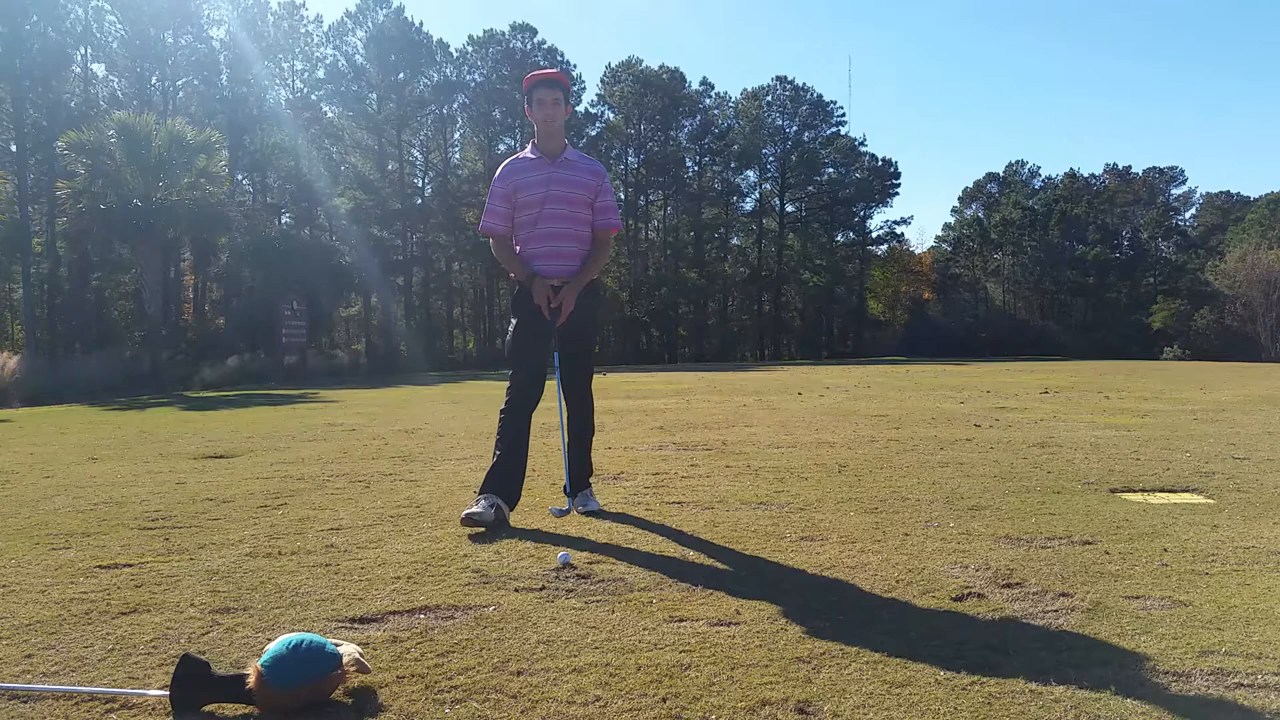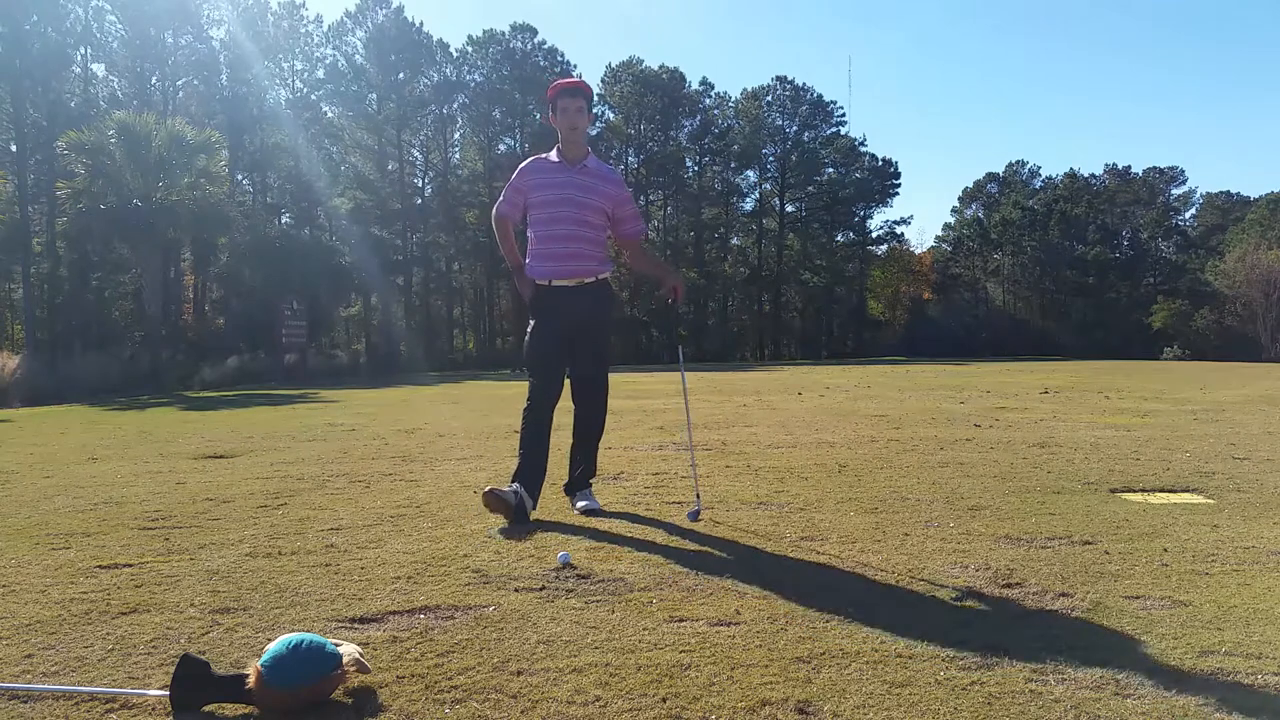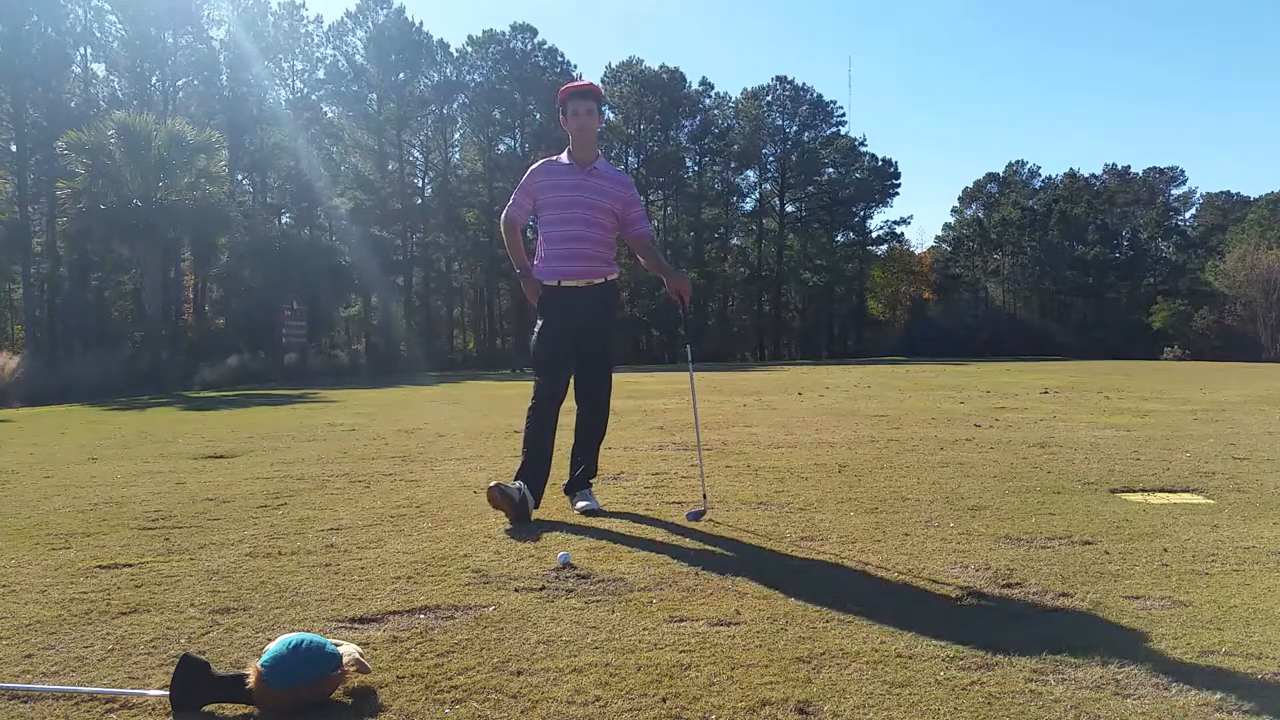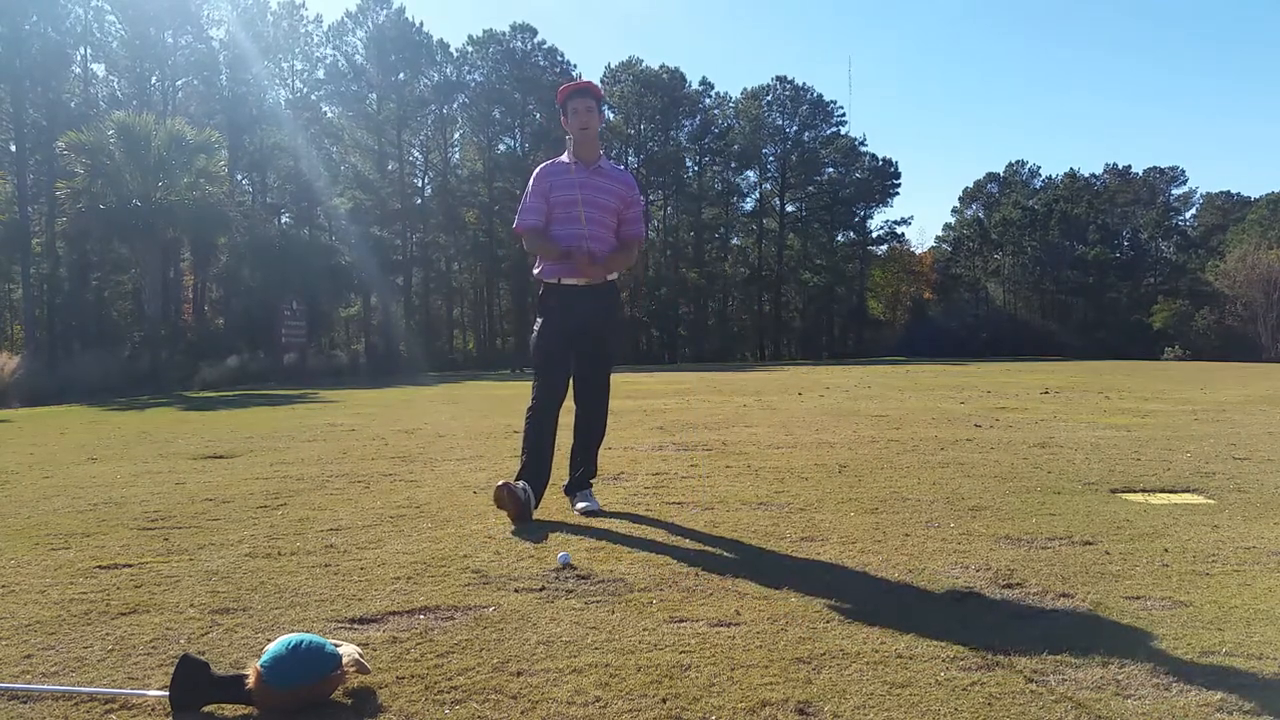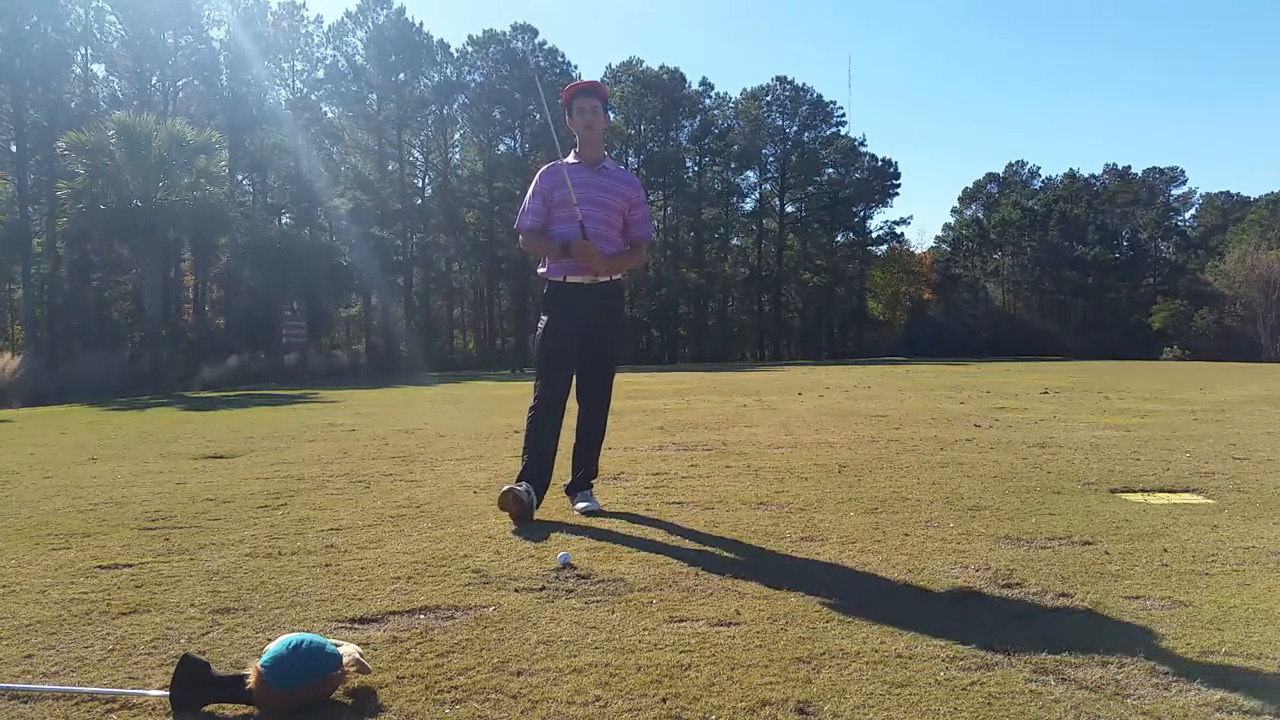
dt=1s
person 1, frame 1
left shoulder: (592, 172)
right shoulder: (511, 171)
left elbow: (603, 241)
right elbow: (499, 239)
left wrist: (573, 288)
right wrist: (531, 281)
left hip: (579, 296)
right hip: (531, 296)
left knee: (579, 395)
right knee: (520, 396)
left ankle: (580, 486)
right ankle: (497, 496)
person 1, frame 2
left shoulder: (611, 181)
right shoulder: (531, 172)
left elbow: (632, 244)
right elbow: (501, 218)
left wrist: (664, 273)
right wrist: (517, 270)
left hip: (593, 297)
right hip: (546, 296)
left knee: (591, 396)
right knee: (541, 394)
left ankle: (580, 485)
right ankle: (523, 490)
person 1, frame 3
left shoulder: (620, 183)
right shoulder: (542, 173)
left elbow: (641, 242)
right elbow: (510, 222)
left wrist: (669, 275)
right wrist: (525, 274)
left hip: (600, 298)
right hip: (553, 297)
left knee: (594, 396)
right knee: (546, 393)
left ankle: (581, 484)
right ankle: (527, 488)
person 1, frame 4
left shoulder: (623, 182)
right shoulder: (546, 175)
left elbow: (631, 250)
right elbow: (530, 237)
left wrist: (602, 264)
right wrist: (569, 256)
left hip: (601, 297)
right hip: (556, 295)
left knee: (593, 397)
right knee: (546, 394)
left ankle: (581, 485)
right ankle: (529, 486)
person 1, frame 5
left shoulder: (628, 183)
right shoulder: (550, 176)
left elbow: (640, 252)
right elbow: (527, 238)
left wrist: (606, 261)
right wrist: (568, 249)
left hip: (606, 297)
right hip: (561, 294)
left knee: (595, 396)
right knee: (549, 392)
left ankle: (582, 485)
right ankle: (529, 486)
